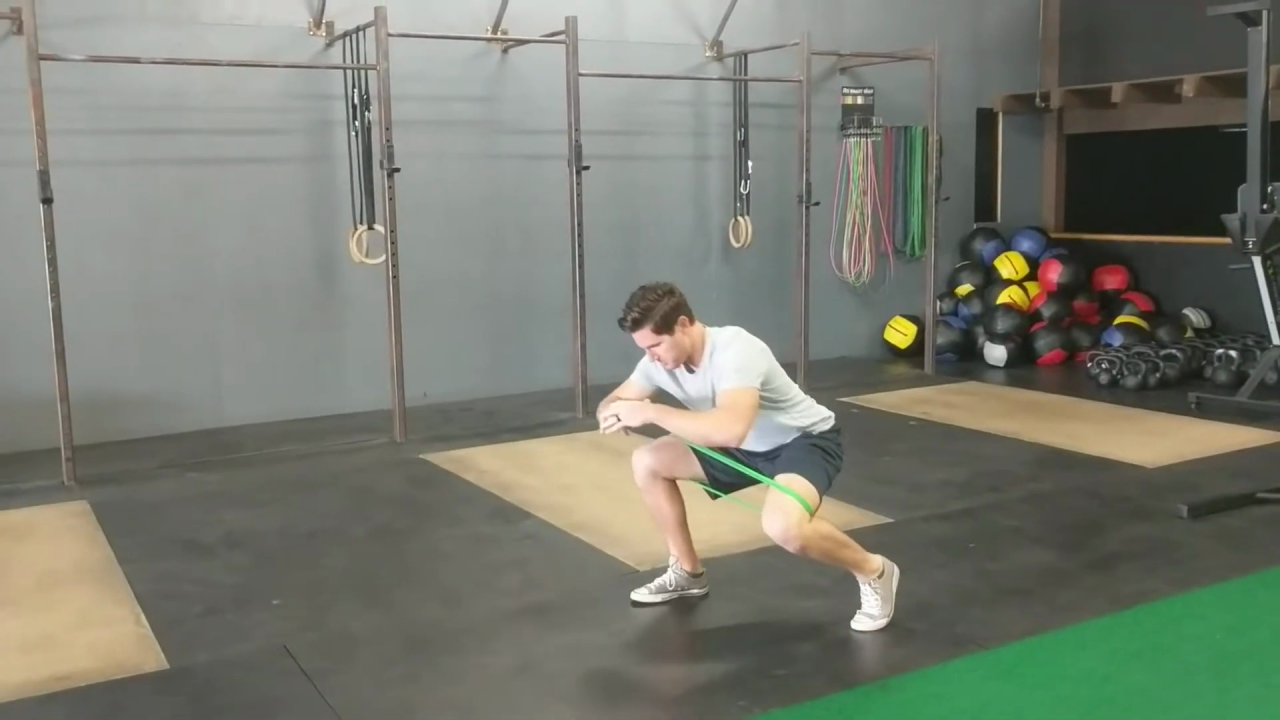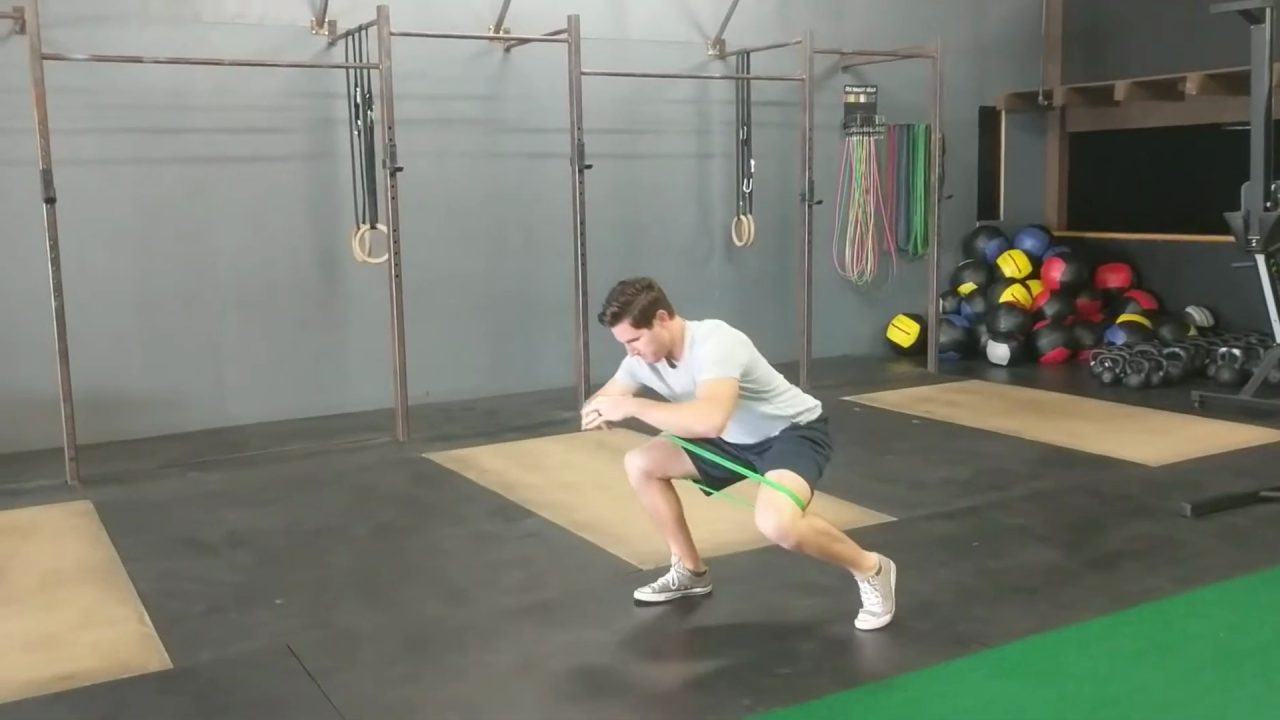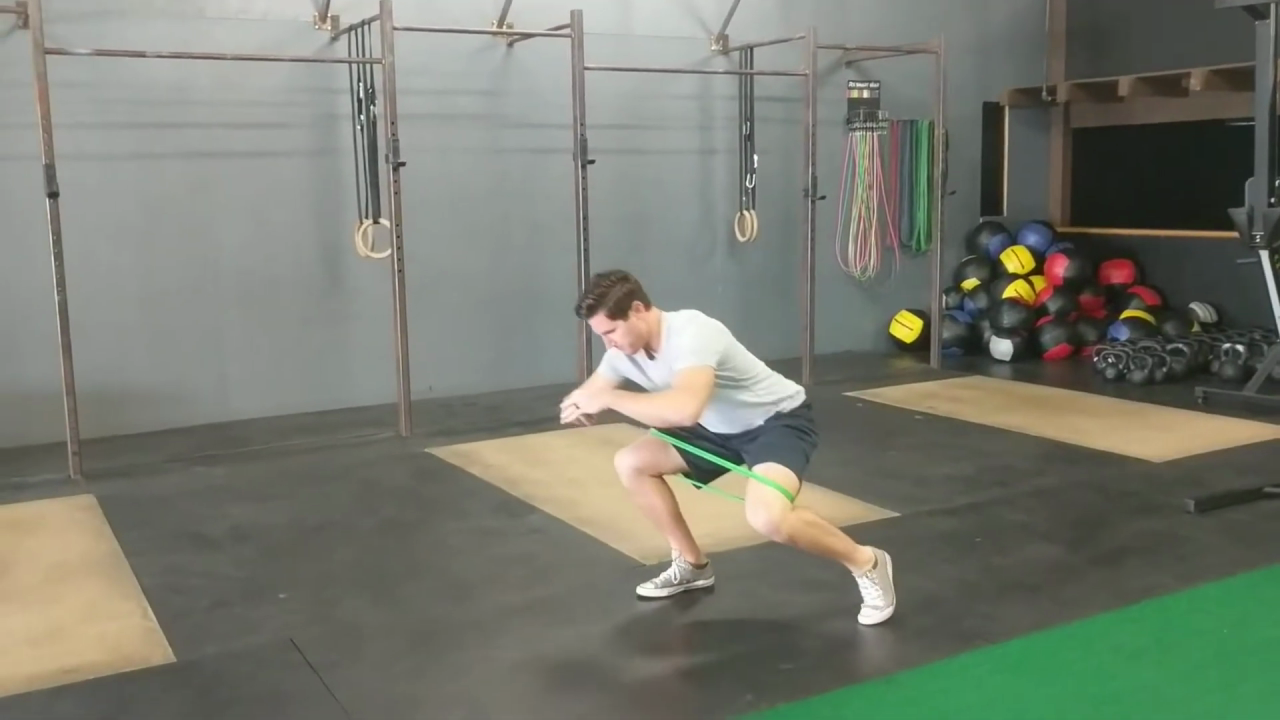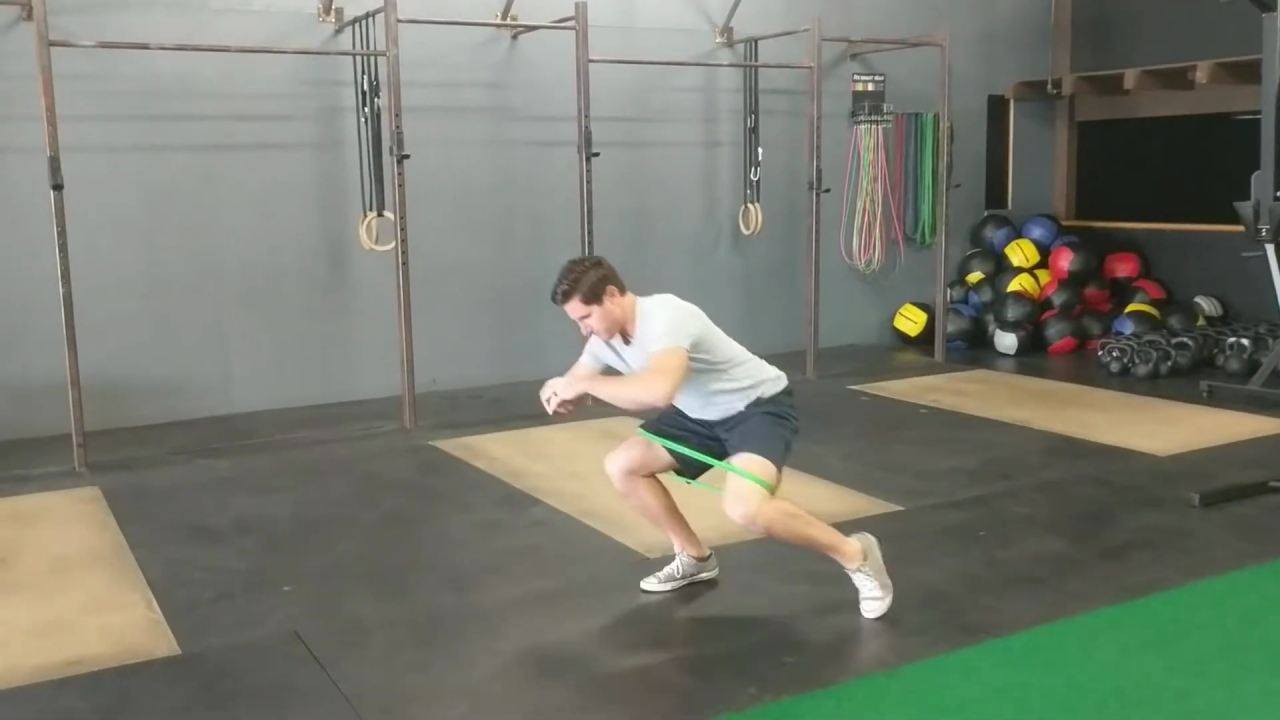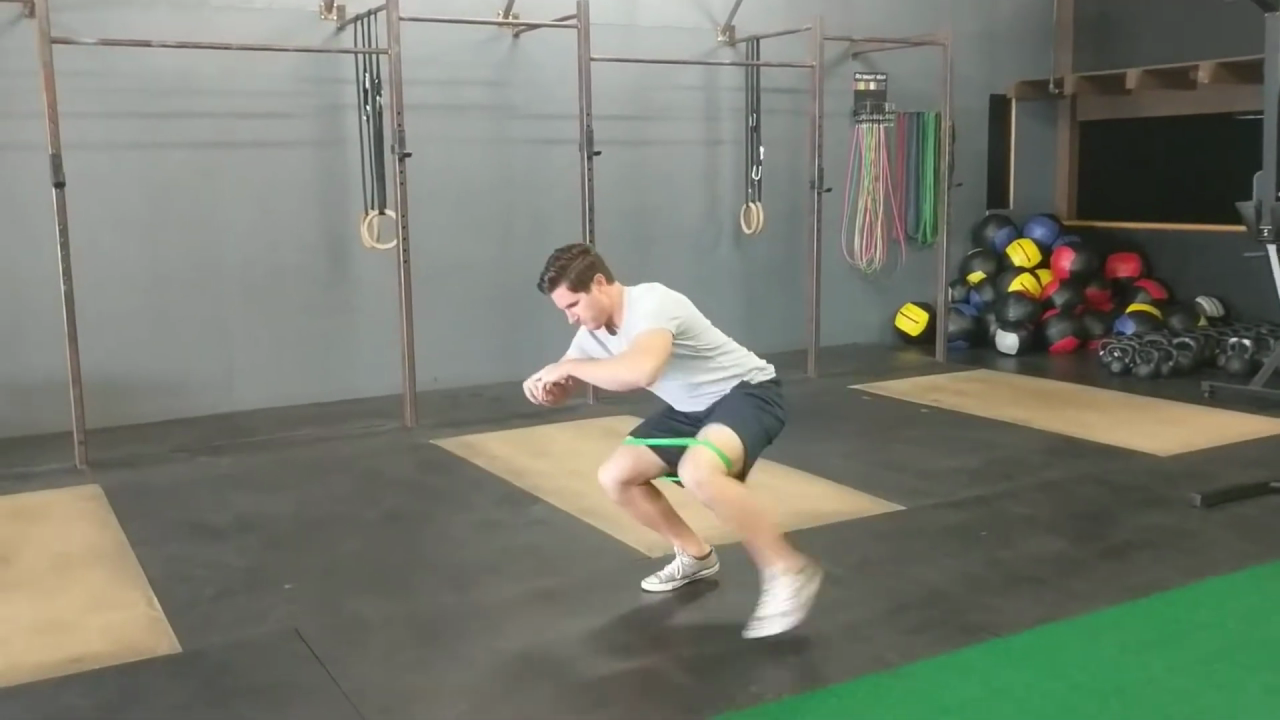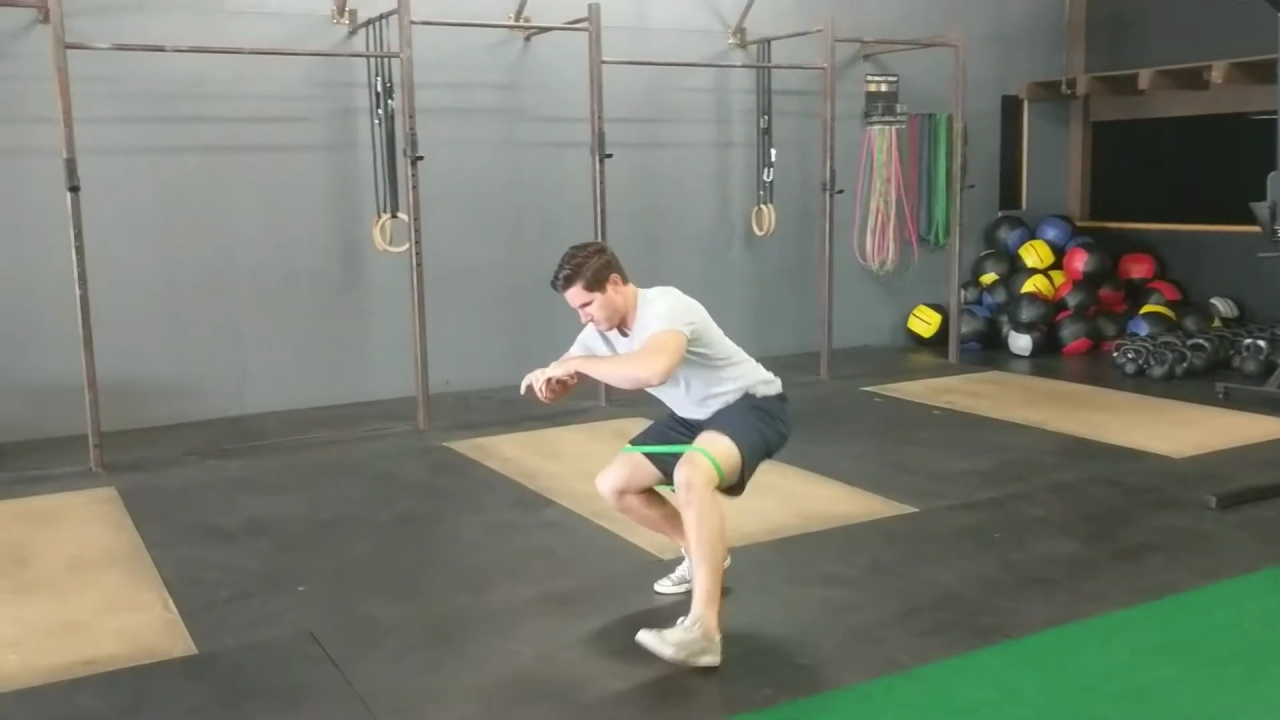
dt=0.2s
person 1, frame 1
left shoulder: (735, 352)
right shoulder: (660, 359)
left elbow: (731, 431)
right elbow: (612, 401)
left wrist: (652, 412)
right wrist: (612, 414)
left hip: (806, 439)
right hip: (749, 446)
left knee: (783, 525)
right knee: (647, 462)
left ankle: (874, 572)
right ankle: (687, 571)
person 1, frame 2
left shoulder: (716, 344)
right shoulder: (644, 357)
left elbow: (710, 421)
right elbow: (603, 400)
left wrist: (632, 406)
right wrist: (598, 412)
left hip: (794, 430)
right hip: (737, 438)
left knee: (776, 522)
right knee: (640, 464)
left ankle: (871, 570)
right ankle: (690, 569)
person 1, frame 3
left shoulder: (692, 333)
right shoulder: (624, 351)
left elbow: (684, 410)
right elbow: (587, 395)
left wrist: (608, 398)
right wrist: (577, 406)
left hip: (779, 418)
right hip: (721, 427)
left knee: (767, 516)
right knee: (631, 463)
left ankle: (867, 564)
right ankle: (692, 564)
person 1, frame 4
left shoulder: (665, 317)
right shoulder: (605, 338)
left elbow: (658, 392)
right elbow: (573, 385)
left wrist: (584, 383)
right wrist: (561, 393)
left hip: (762, 405)
right hip: (705, 415)
left knee: (746, 509)
right knee: (620, 466)
left ankle: (854, 555)
right ankle: (694, 555)
person 1, frame 5
left shoulder: (653, 304)
right shoulder: (592, 332)
left elbow: (641, 371)
right elbow: (561, 385)
left wrist: (573, 368)
right wrist: (549, 385)
left hip: (749, 393)
right hip: (691, 409)
left knee: (698, 474)
right knee: (615, 477)
left ankle: (788, 571)
right ankle: (696, 555)
person 1, frame 6
left shoulder: (666, 306)
right shoulder: (601, 329)
left elbow: (653, 369)
right elbow: (564, 377)
left wrist: (579, 363)
right wrist: (550, 379)
left hip: (753, 407)
right hip: (693, 416)
left knee: (691, 475)
right knee: (614, 484)
left ankle: (703, 628)
right ankle: (705, 552)
